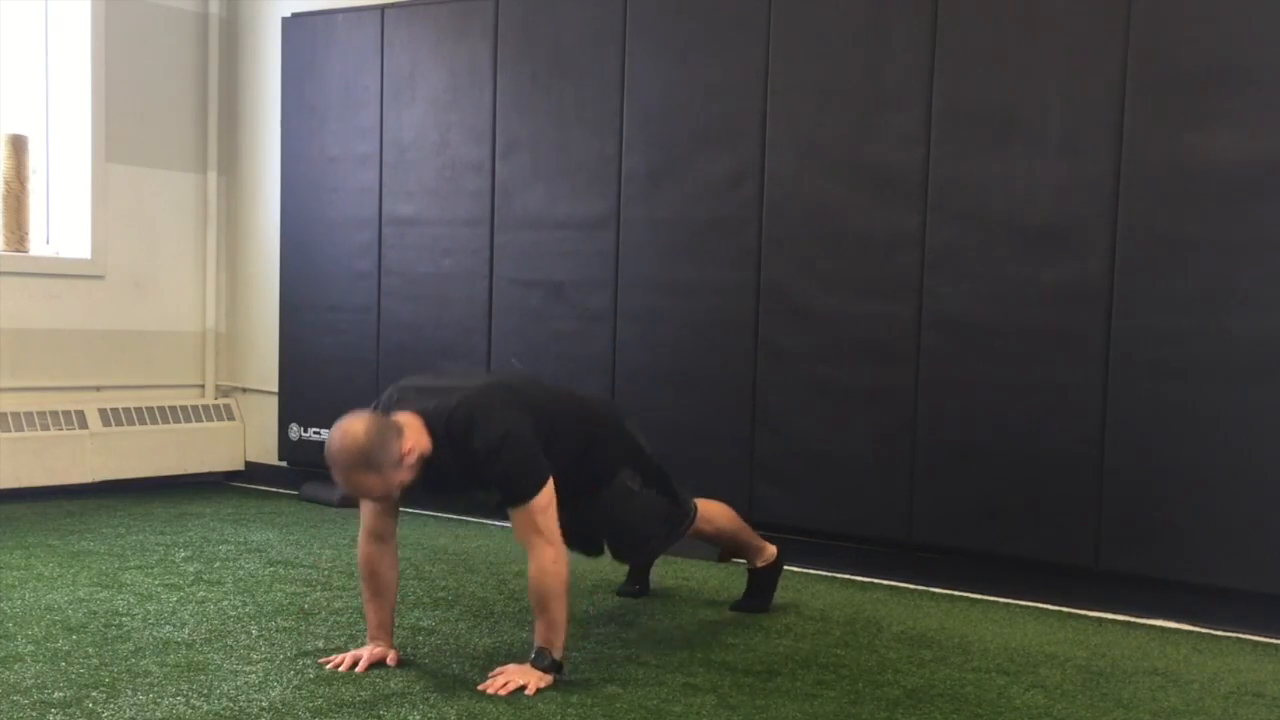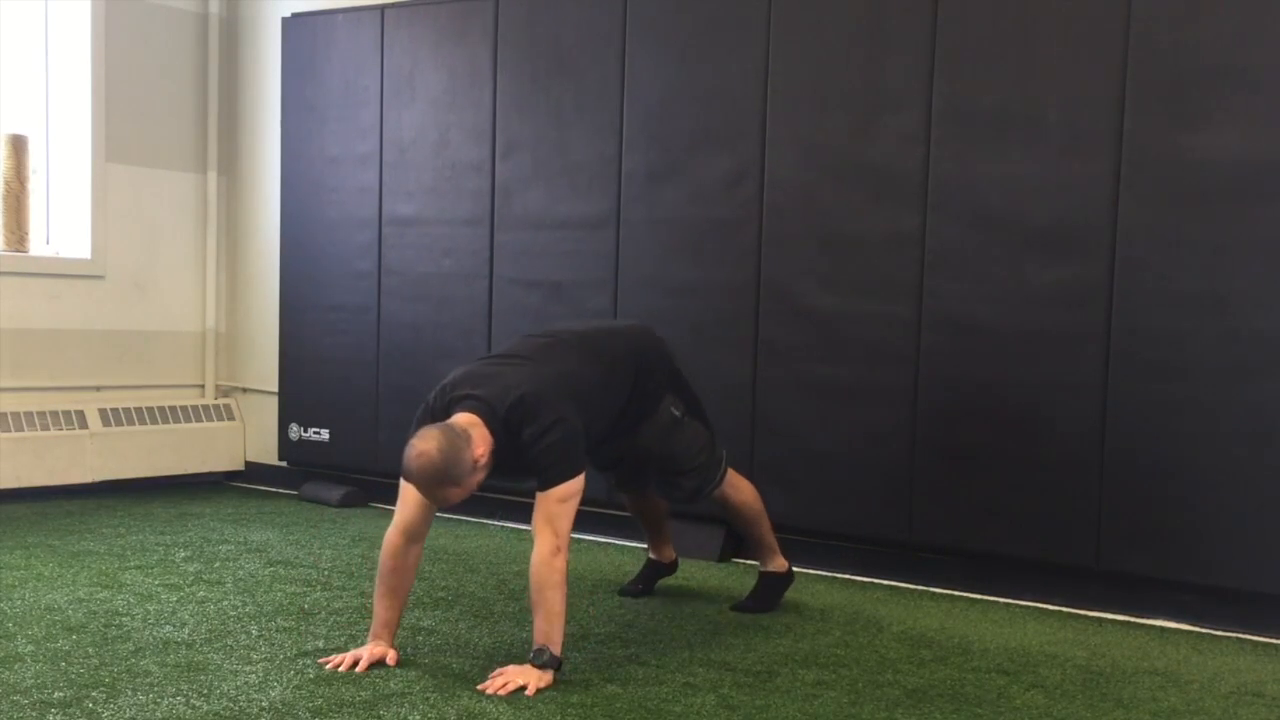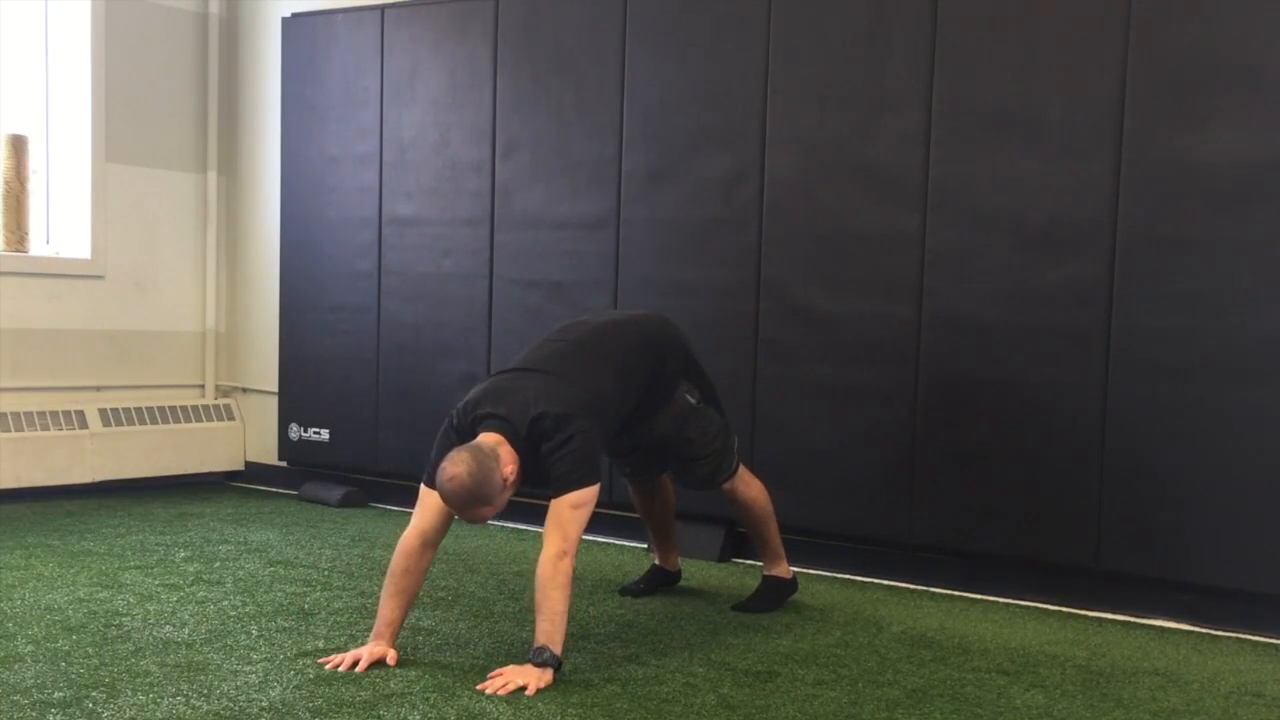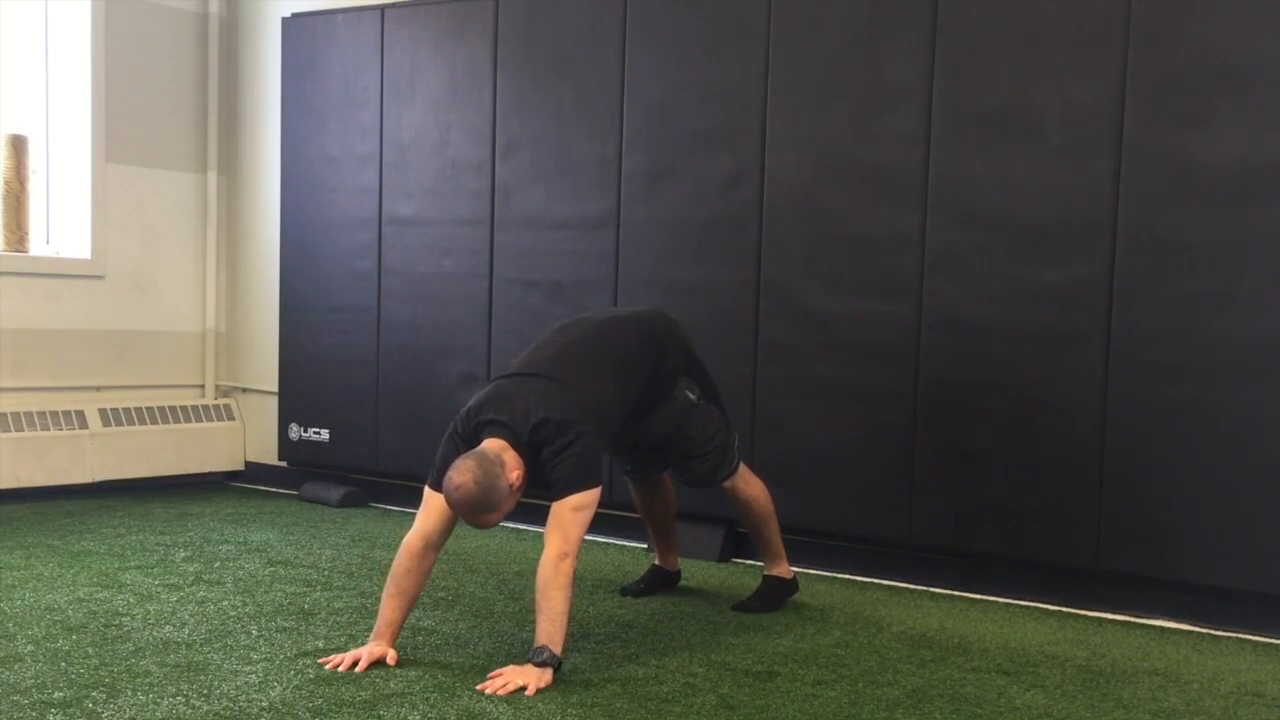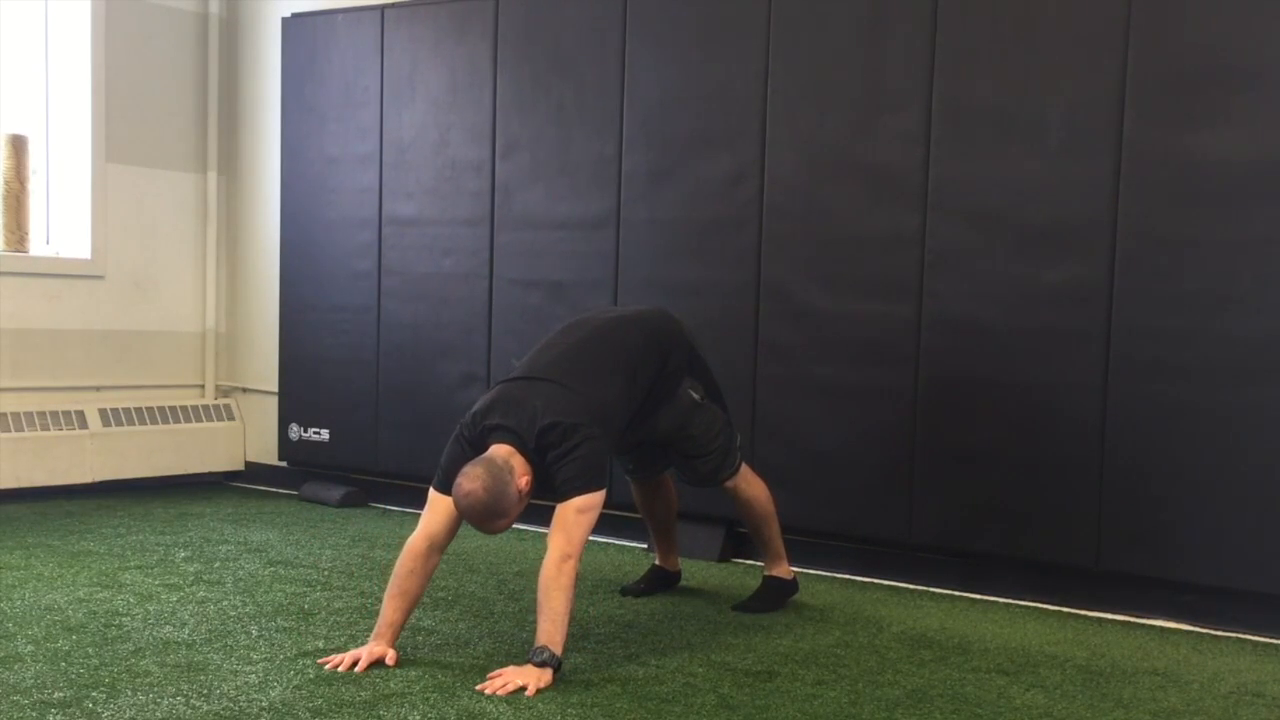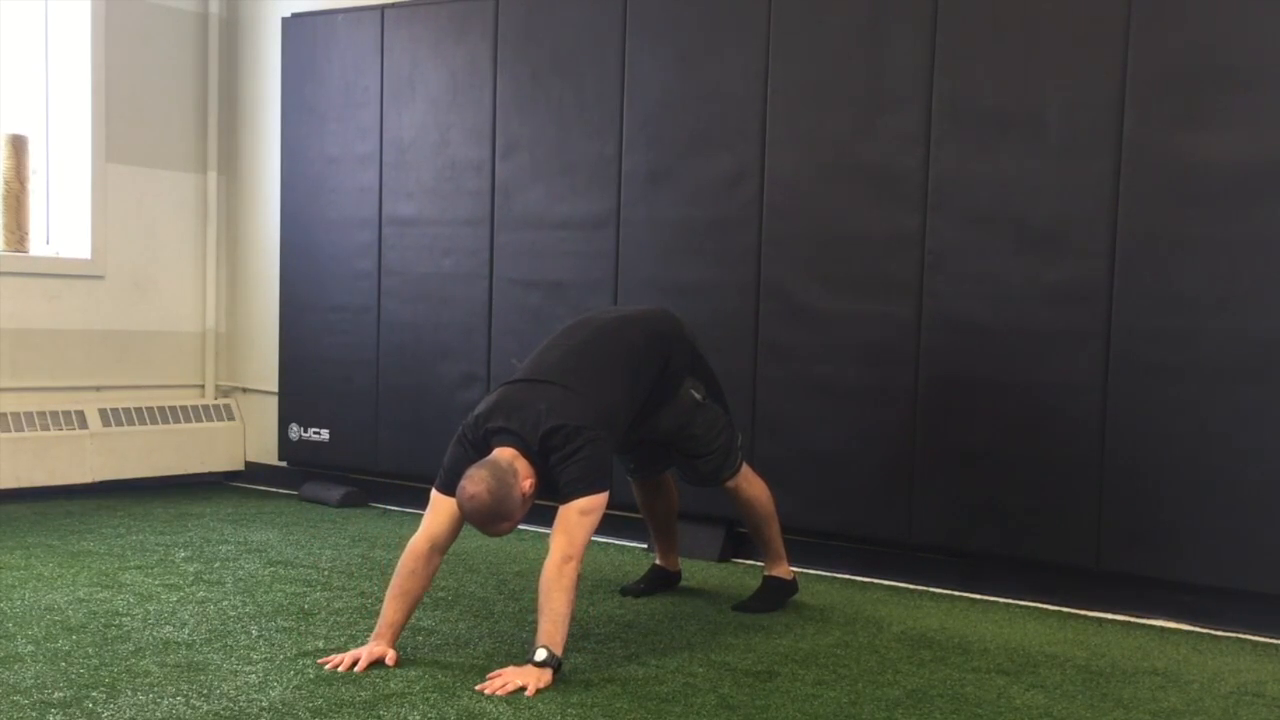
dt=0.5s
person 1, frame 1
left shoulder: (494, 436)
right shoulder: (379, 433)
left elbow: (547, 551)
right elbow: (376, 541)
left wrist: (545, 662)
right wrist: (379, 640)
left hip: (593, 450)
right hip: (550, 465)
left knee: (675, 521)
right knee: (605, 538)
left ankle: (763, 559)
right ankle: (641, 559)
person 1, frame 2
left shoulder: (547, 425)
right shoulder: (433, 424)
left elbow: (550, 544)
right elbow: (405, 534)
left wrist: (544, 662)
right wrist: (380, 639)
left hip: (641, 372)
right hip: (585, 369)
left knee: (707, 479)
right knee: (634, 480)
left ankle: (774, 566)
right ankle: (662, 557)
person 1, frame 3
left shoulder: (565, 434)
right shoulder: (460, 433)
left elbow: (558, 551)
right elbow: (420, 538)
left wrist: (542, 662)
right wrist: (381, 638)
left hip: (658, 360)
right hip: (598, 347)
left knee: (722, 474)
right knee: (644, 474)
left ankle: (778, 572)
right ankle: (667, 565)
person 1, frame 4
left shoulder: (568, 438)
right shoulder: (466, 436)
left elbow: (559, 553)
right elbow: (423, 539)
left wrist: (543, 662)
right wrist: (381, 638)
left hip: (659, 357)
right hip: (599, 344)
left knee: (722, 472)
right knee: (645, 472)
left ankle: (779, 572)
right ankle: (667, 565)
person 1, frame 5
left shoulder: (573, 441)
right shoulder: (472, 438)
left elbow: (562, 555)
right elbow: (426, 541)
left wrist: (542, 663)
right wrist: (381, 638)
left hip: (661, 355)
right hip: (601, 338)
left knee: (725, 472)
right knee: (647, 472)
left ankle: (779, 572)
right ankle: (667, 566)
person 1, frame 6
left shoulder: (578, 444)
right shoulder: (474, 440)
left elbow: (565, 556)
right elbow: (429, 542)
left wrist: (543, 662)
right wrist: (382, 638)
left hip: (662, 355)
right hip: (602, 341)
left knee: (726, 472)
right knee: (649, 472)
left ankle: (779, 572)
right ankle: (667, 566)
